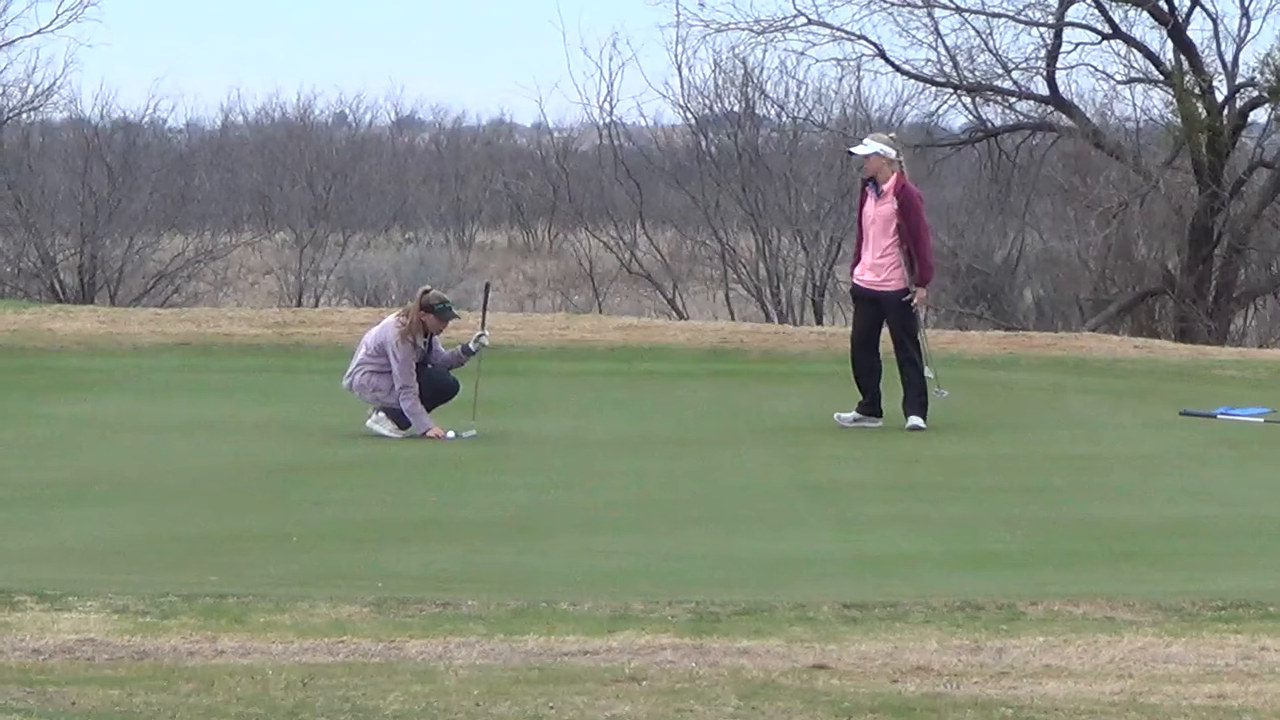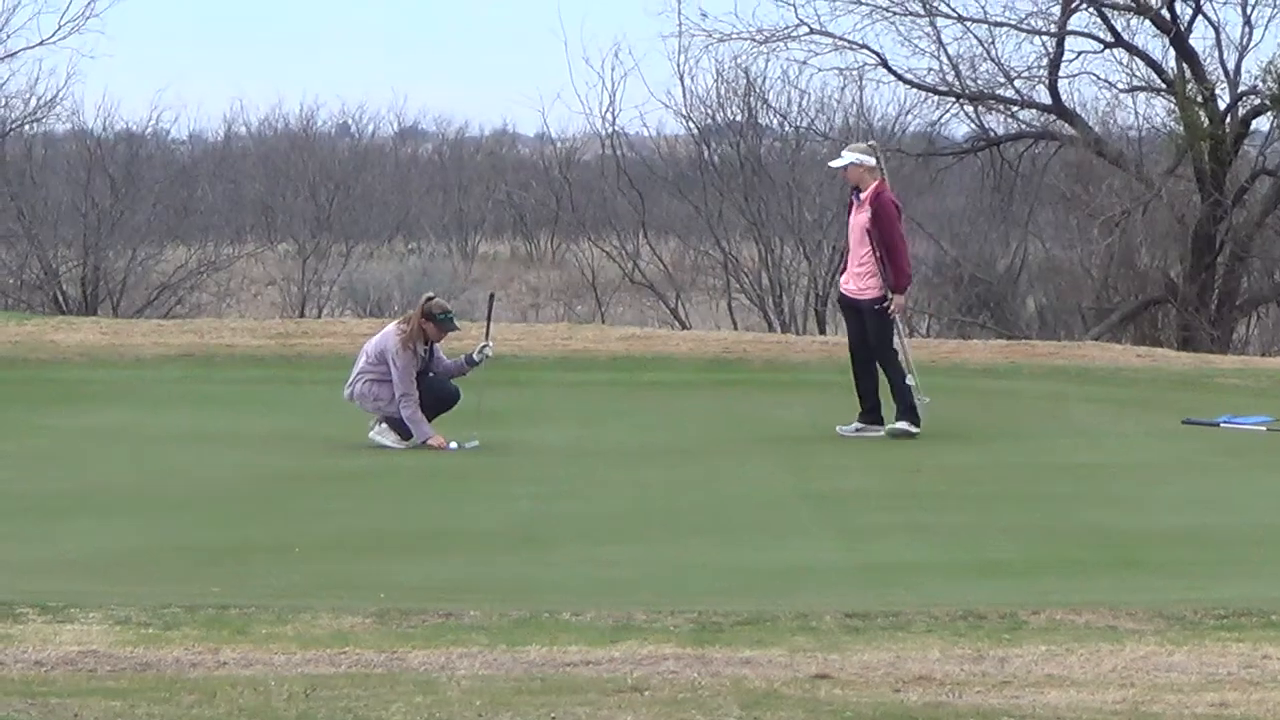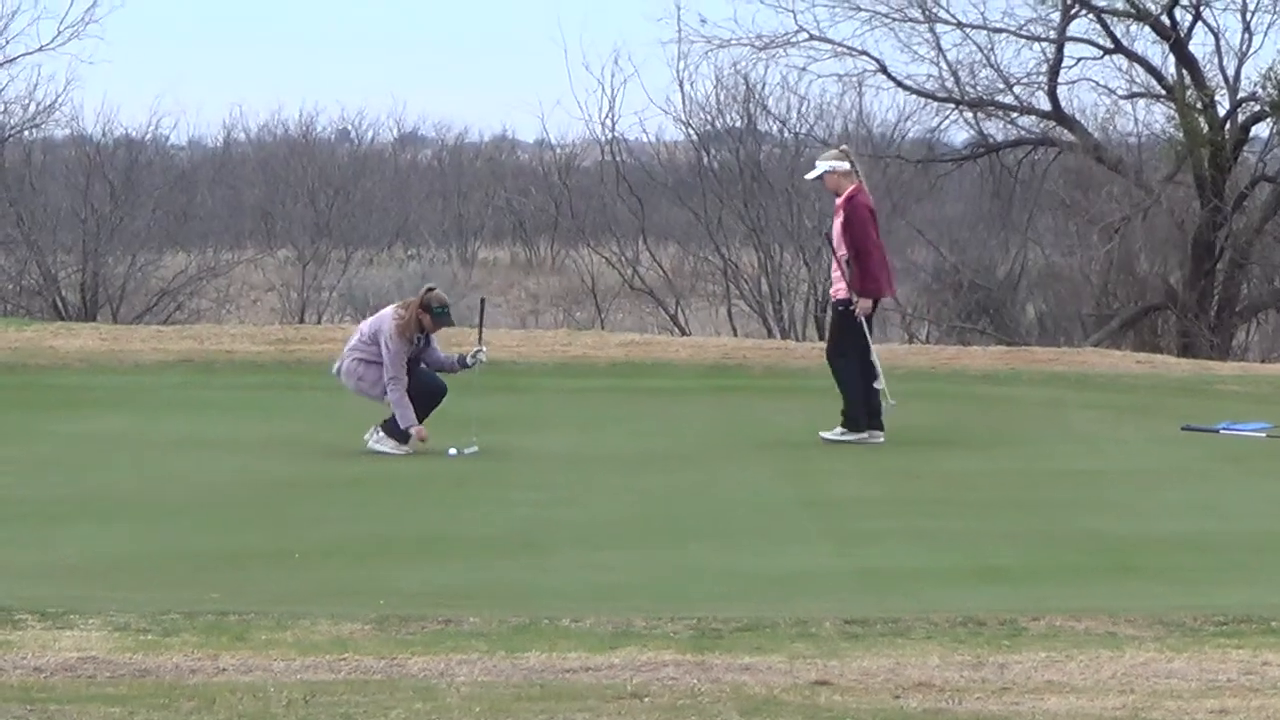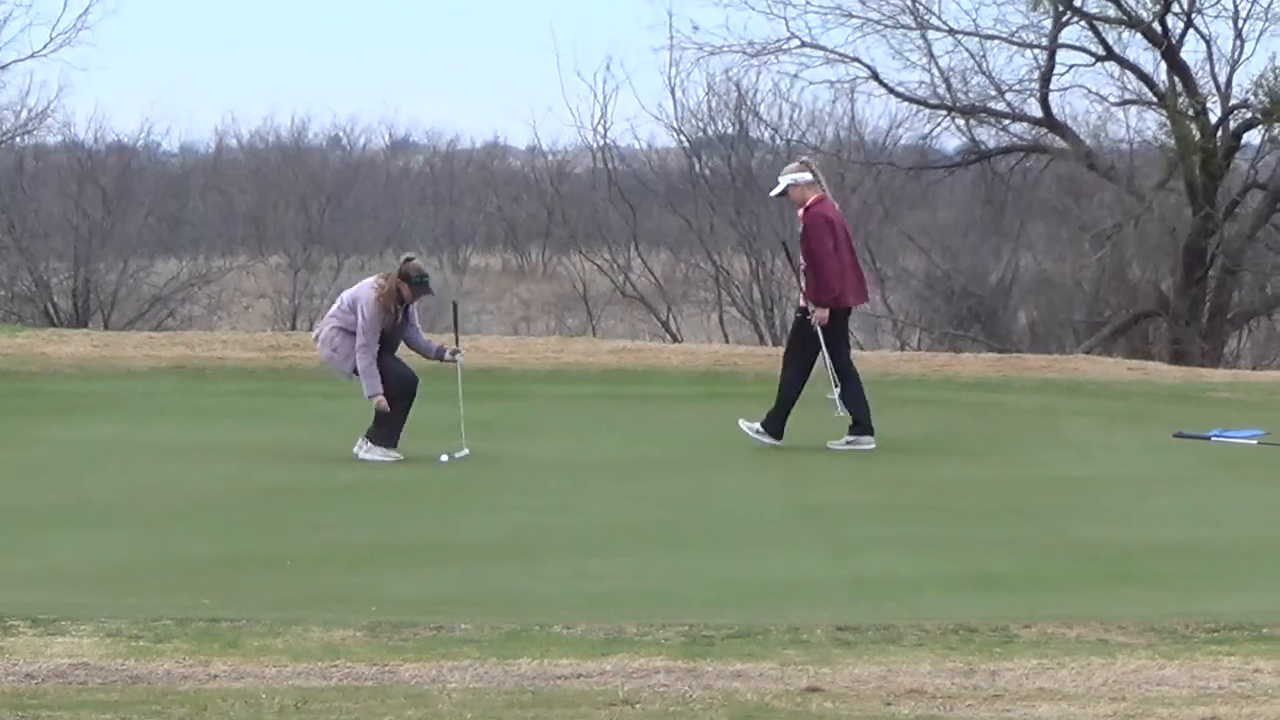
dt=0.2s
person 1, frame 1
left shoulder: (906, 193)
right shoulder: (867, 191)
left elbow: (921, 239)
left wrist: (922, 283)
right wrist: (855, 270)
left hip: (897, 285)
right hip: (866, 284)
left knee: (906, 348)
right knee: (861, 345)
left ankle: (916, 412)
right ankle: (869, 410)
person 1, frame 2
left shoulder: (883, 201)
right shoulder: (856, 199)
left elbow: (897, 247)
left wrist: (899, 290)
right wrist: (844, 279)
left hip: (877, 293)
right hip: (852, 291)
left knee: (884, 353)
right knee: (860, 354)
left ankle: (907, 417)
right ankle: (870, 419)
person 1, frame 3
left shoulder: (857, 204)
right shoulder: (846, 203)
left elbow: (869, 251)
left wrist: (867, 293)
right wrist: (838, 287)
left hip: (857, 294)
right hip: (846, 291)
left knee: (839, 354)
right knee: (857, 355)
left ankle: (855, 422)
right ankle: (869, 425)
person 1, frame 4
left shoulder: (815, 215)
right shoulder: (826, 209)
left elbow: (825, 261)
left wrist: (822, 303)
left hip: (822, 303)
right hip: (838, 301)
left knee: (796, 362)
right knee: (841, 363)
left ankle: (772, 427)
right ankle: (862, 431)
person 2, frame 1
right shoulder: (400, 335)
left elbow: (440, 360)
right elbow: (406, 390)
left wrist: (469, 349)
right wrist: (426, 426)
left knee: (448, 384)
right knee: (442, 385)
left ankle: (385, 410)
right ankle: (386, 417)
person 2, frame 2
right shoulder: (401, 343)
left elbow: (441, 367)
right elbow: (406, 397)
left wrist: (472, 359)
right wrist: (427, 435)
left hip: (393, 384)
right hip: (370, 390)
left knee: (448, 392)
right knee: (443, 394)
left ankle: (388, 421)
right ankle: (389, 429)
person 2, frame 3
right shoulder: (395, 328)
left elbow: (433, 358)
right elbow: (395, 382)
left wrist: (464, 360)
right wrist: (411, 425)
left hip: (381, 367)
right hip: (360, 367)
left knee: (436, 388)
right knee: (430, 388)
left ankle: (385, 431)
right ankle: (387, 436)
person 2, frame 4
left shoulder: (403, 297)
right shoulder: (374, 297)
left elbow: (413, 335)
right elbow: (365, 349)
left wrist: (441, 352)
right wrist: (374, 392)
left hip: (365, 342)
right hip: (339, 338)
left knee: (408, 381)
right knee: (398, 380)
left ankle: (373, 439)
right ankle: (376, 444)
